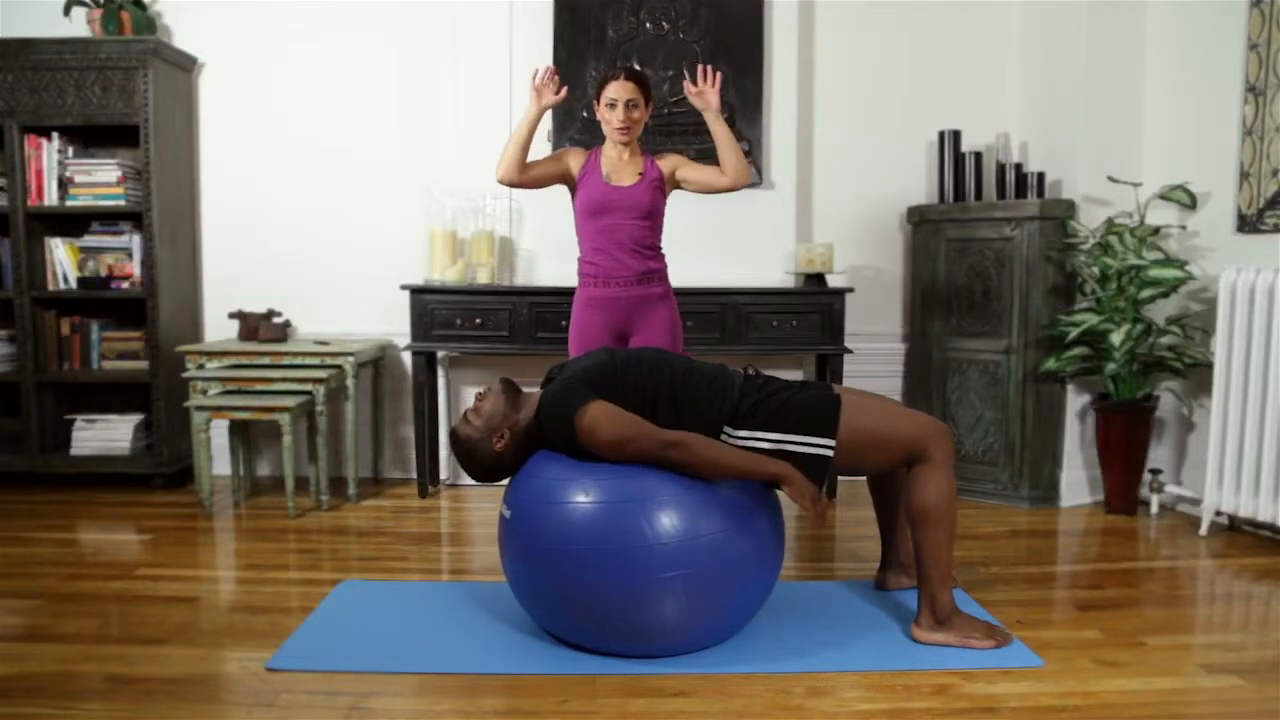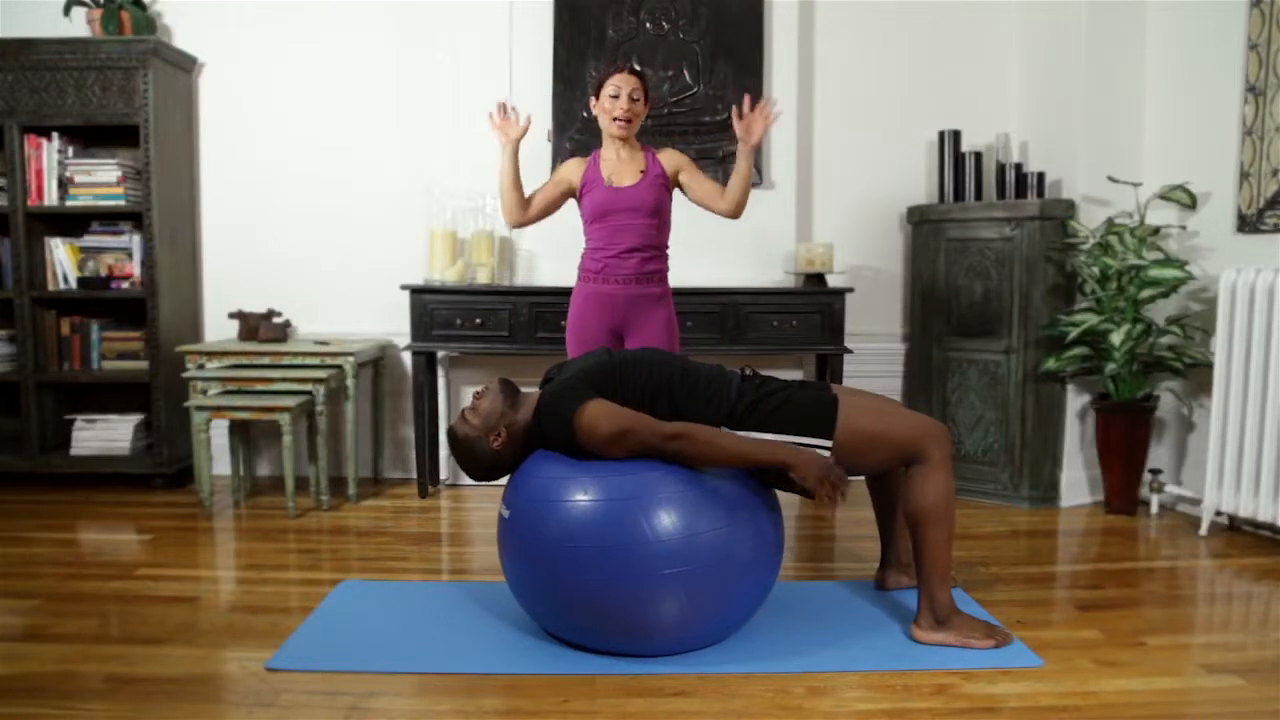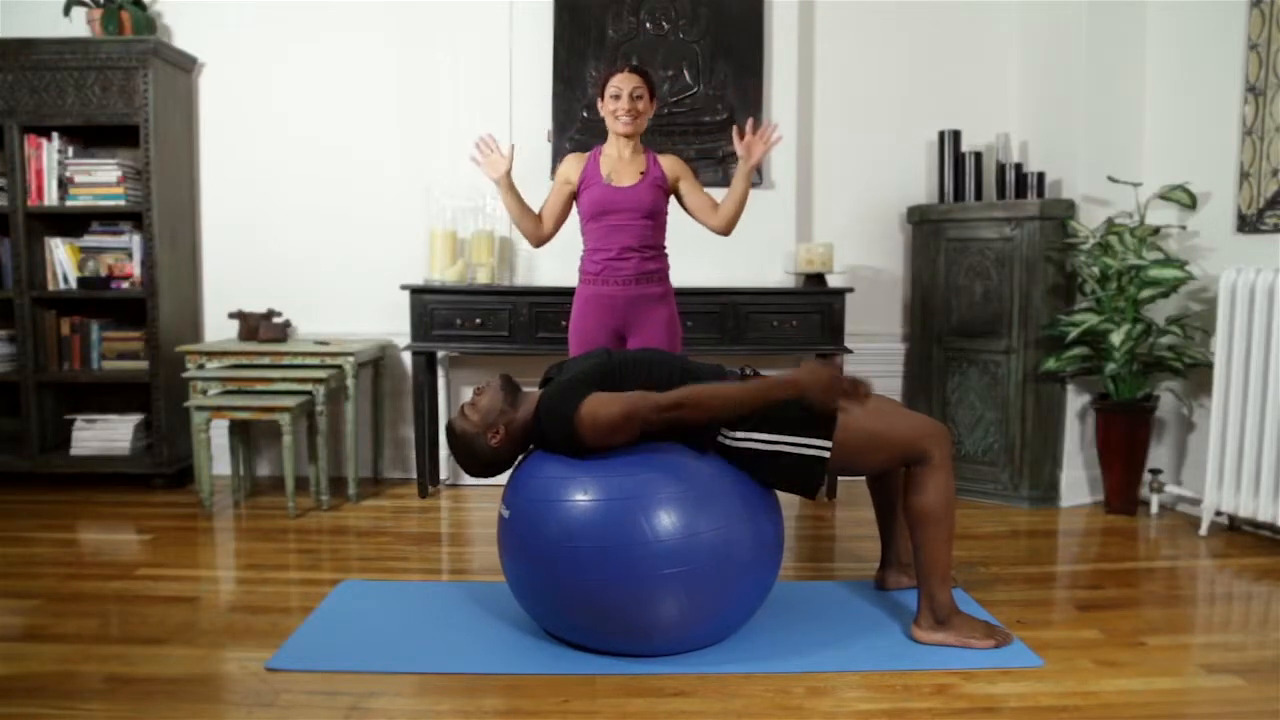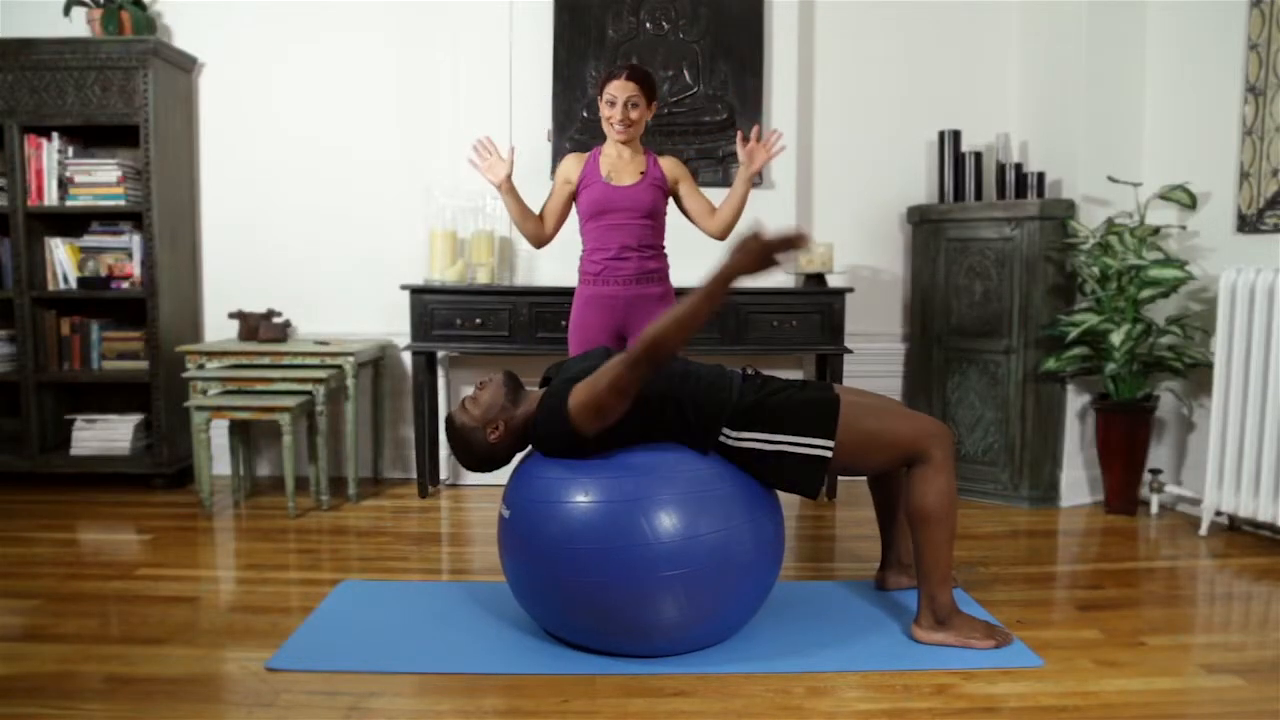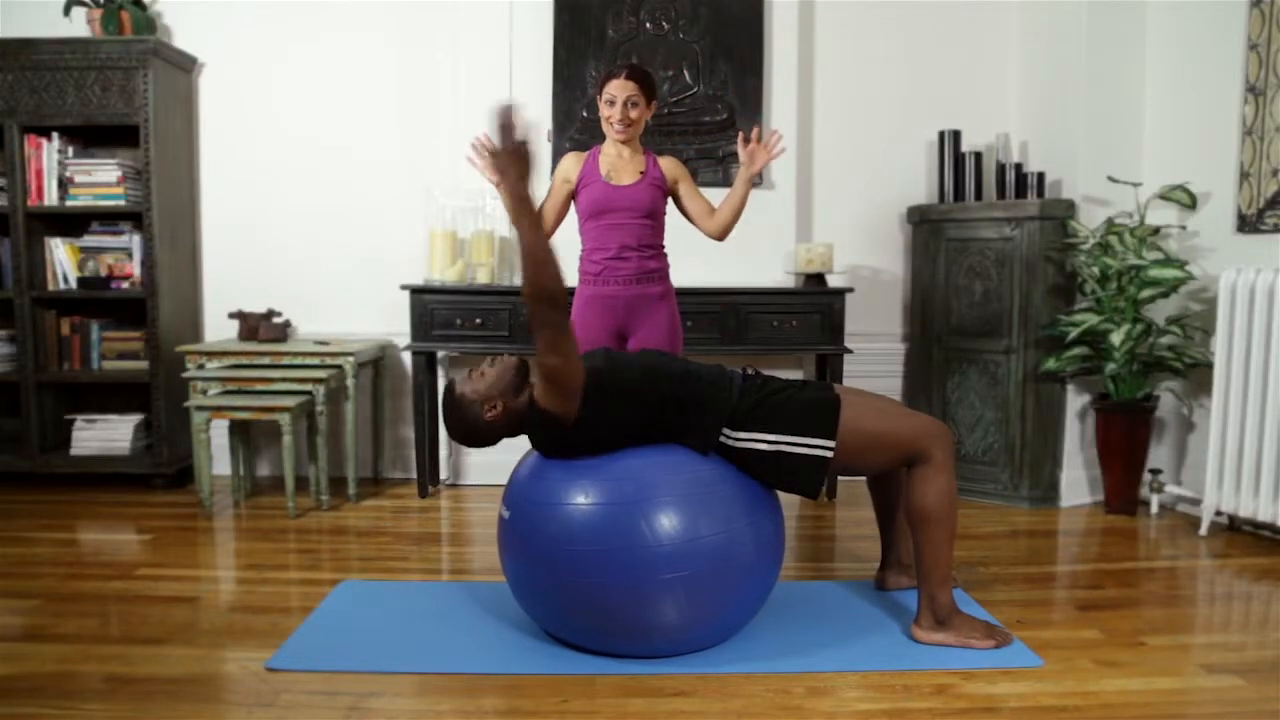
dt=0.3s
person 1, frame 1
left shoulder: (557, 388)
right shoulder: (564, 417)
right elbow: (670, 445)
right wrist: (782, 472)
left hip: (743, 392)
right hip: (748, 420)
left knee: (897, 430)
right knee: (932, 440)
left ankle: (899, 564)
right ankle: (938, 615)
person 1, frame 2
left shoulder: (555, 391)
right shoulder: (563, 418)
right elbow: (671, 437)
right wrist: (789, 457)
left hip: (741, 392)
right hip: (745, 418)
left knee: (893, 431)
right knee: (928, 441)
left ankle: (898, 564)
right ankle: (938, 615)
person 1, frame 3
left shoulder: (554, 390)
right shoulder: (565, 419)
right elbow: (673, 407)
right wrist: (789, 385)
left hip: (740, 404)
right hip: (741, 425)
left knee: (898, 430)
right knee: (929, 440)
left ankle: (898, 564)
right ankle: (939, 615)
person 1, frame 4
left shoulder: (553, 391)
right shoulder: (566, 421)
left elbow: (639, 363)
right elbow: (643, 356)
right wrist: (729, 271)
left hip: (740, 396)
right hip: (743, 419)
left knee: (899, 428)
right knee: (931, 442)
left ankle: (898, 562)
right ankle: (937, 615)
person 1, frame 5
left shoulder: (560, 403)
right shoulder: (555, 417)
right elbow: (546, 303)
right wrist: (517, 192)
left hip: (744, 398)
right hip: (741, 422)
left knee: (905, 436)
right knee: (929, 438)
left ankle: (899, 565)
right ankle: (938, 617)
person 2, frame 1
left shoulder: (665, 167)
right shoulder: (577, 162)
left elbow: (736, 178)
right elbow: (509, 175)
left wrist: (711, 114)
right wrist: (537, 110)
left hip: (653, 303)
right hip: (595, 304)
person 2, frame 2
left shoulder: (667, 162)
right shoulder: (577, 170)
left elbow: (730, 205)
right elbow: (517, 214)
left wrist: (746, 148)
right wrist: (511, 148)
left hip: (652, 304)
right hip: (592, 303)
person 2, frame 3
left shoulder: (668, 167)
right shoulder: (576, 166)
left elbow: (720, 222)
right elbow: (538, 233)
left wrist: (744, 168)
right wrist: (504, 182)
left hip: (653, 304)
right hip: (594, 304)
person 2, frame 4
left shoulder: (667, 169)
right shoulder: (575, 166)
left elbow: (717, 226)
right elbow: (539, 234)
left wrist: (745, 174)
right wrist: (505, 186)
left hip: (653, 304)
right hip: (594, 304)
person 2, frame 5
left shoulder: (667, 168)
right shoulder: (575, 165)
left elbow: (715, 226)
right elbow: (538, 232)
left wrist: (745, 175)
right wrist: (503, 183)
left hip: (654, 304)
right hip: (594, 304)
